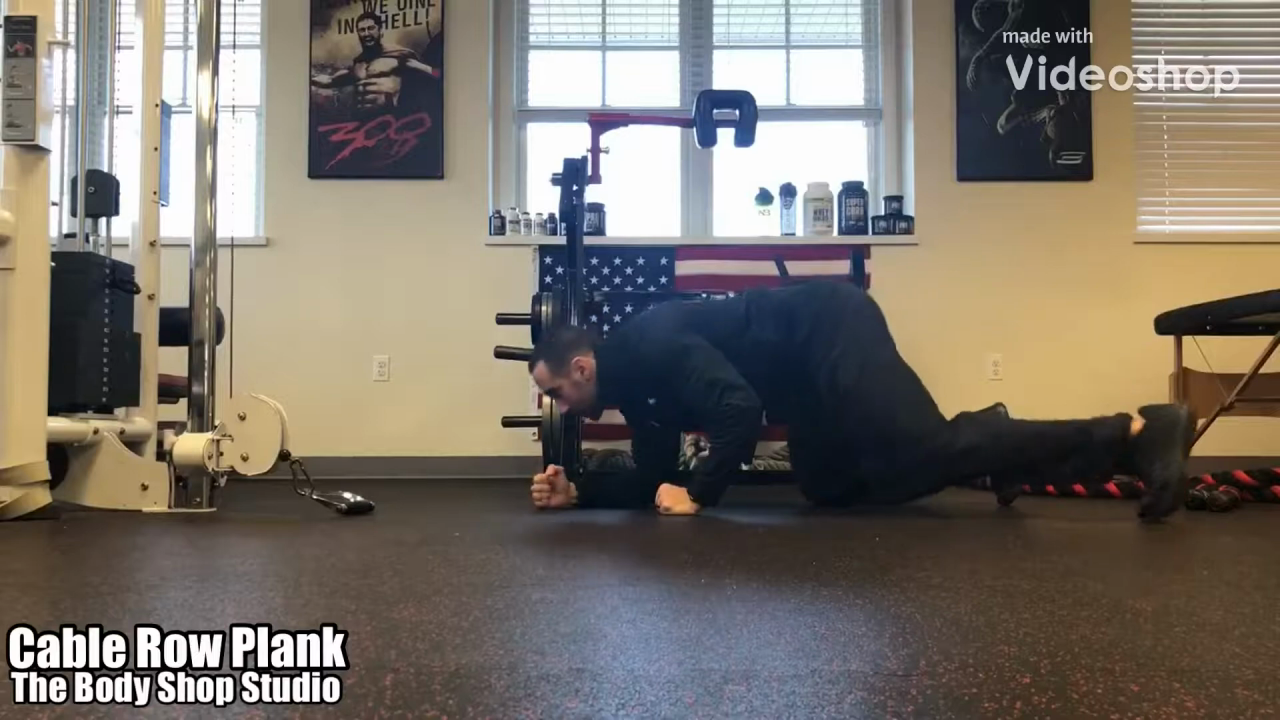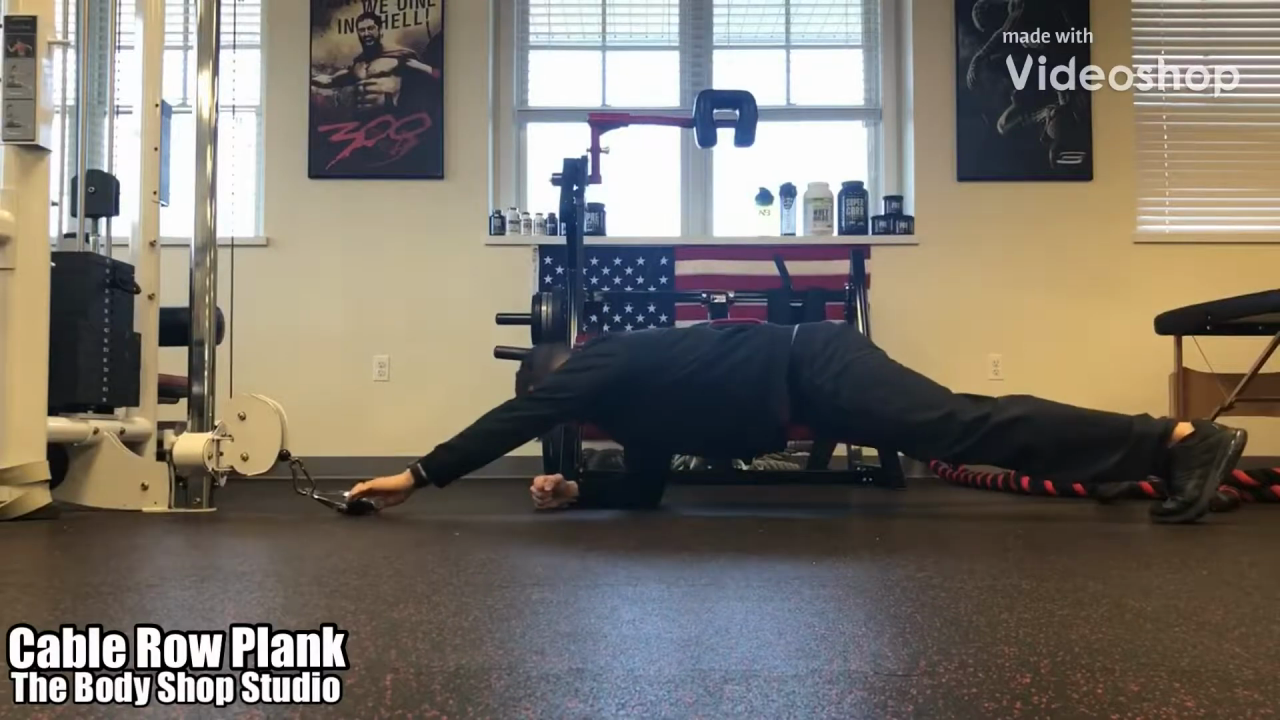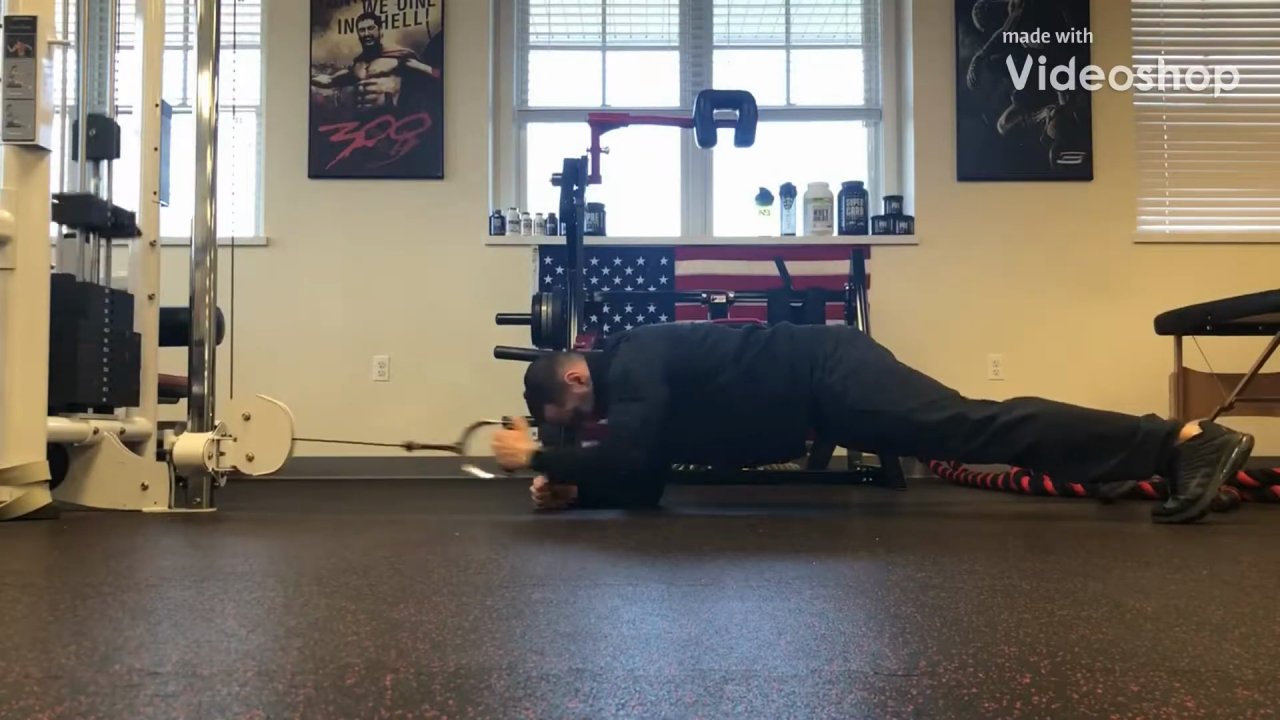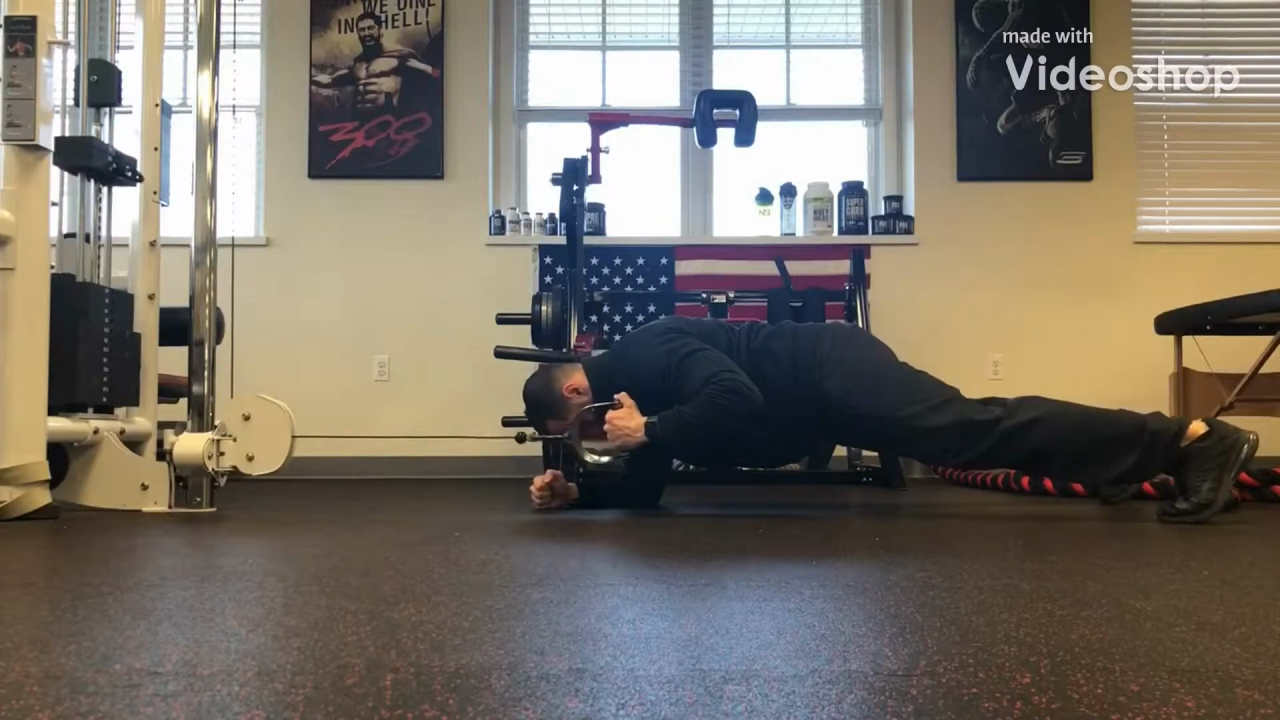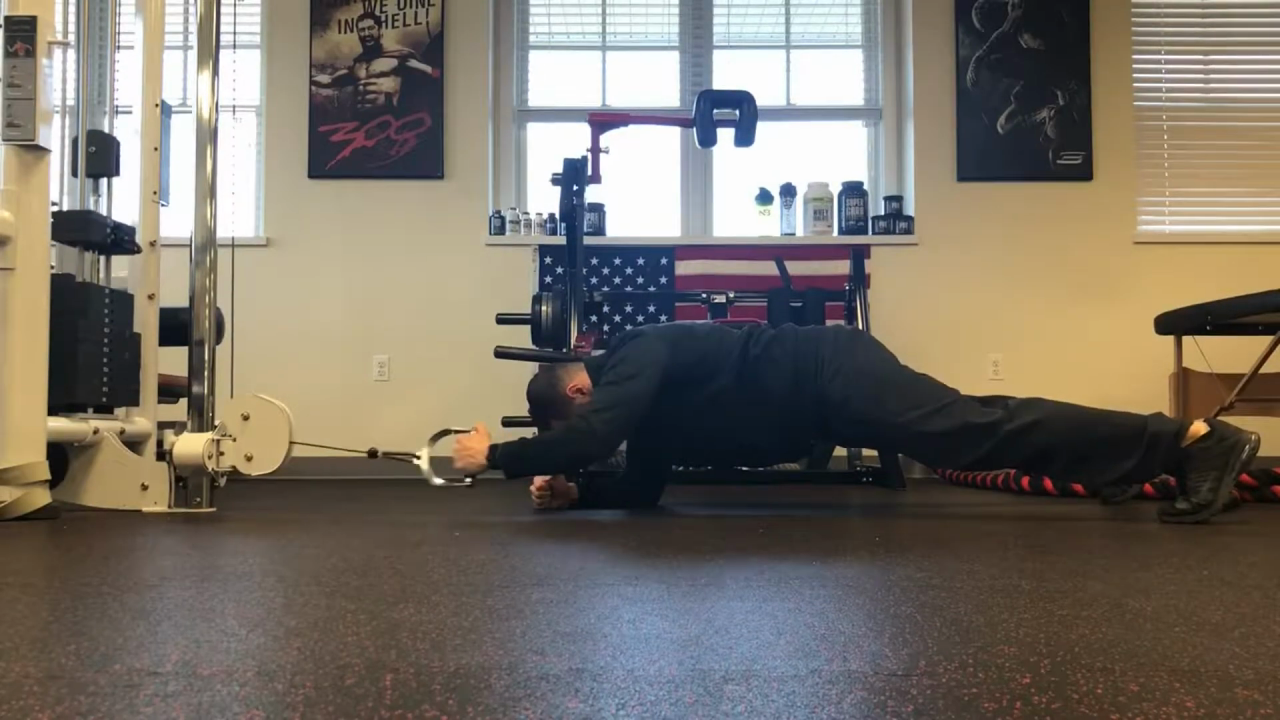
dt=1s
person 1, frame 1
left shoulder: (650, 343)
right shoulder: (638, 390)
left elbow: (740, 409)
right elbow: (652, 482)
left wrist: (699, 495)
right wrist: (576, 491)
left hip: (829, 328)
right hip: (811, 371)
left knee: (928, 453)
right knee: (828, 488)
left ankle: (1136, 434)
right ankle: (979, 435)
person 1, frame 2
left shoulder: (602, 365)
right shoulder: (630, 399)
left elbow: (518, 418)
right elbow: (644, 490)
left wrist: (415, 475)
right wrist: (575, 491)
left hip: (812, 369)
right hip: (809, 385)
left knee: (963, 429)
right knee: (961, 430)
left ankle: (1176, 441)
right ankle: (1160, 447)
person 1, frame 3
left shoulder: (633, 361)
right shoulder: (647, 380)
left elbow: (621, 455)
right elbow: (642, 486)
left wrist: (537, 455)
right wrist: (572, 487)
left hip: (831, 374)
right hip: (825, 393)
left knee: (977, 428)
right knee: (972, 434)
left ankle: (1182, 441)
right ankle: (1163, 447)
person 1, frame 4
left shoulder: (648, 355)
right shoulder: (631, 393)
left elbow: (737, 397)
right elbow: (644, 489)
left wrist: (647, 429)
right wrist: (575, 491)
left hip: (834, 371)
right hip: (826, 394)
left knee: (977, 430)
right knee: (975, 431)
left ankle: (1190, 439)
right ankle: (1135, 452)
person 1, frame 5
left shoulder: (635, 357)
right shoulder: (646, 403)
left elbow: (592, 438)
right elbow: (641, 488)
left wrist: (496, 455)
right wrist: (572, 490)
left hip: (831, 374)
right hip: (822, 395)
left knee: (981, 433)
right knee: (978, 435)
left ankle: (1191, 438)
right ankle: (1176, 446)
